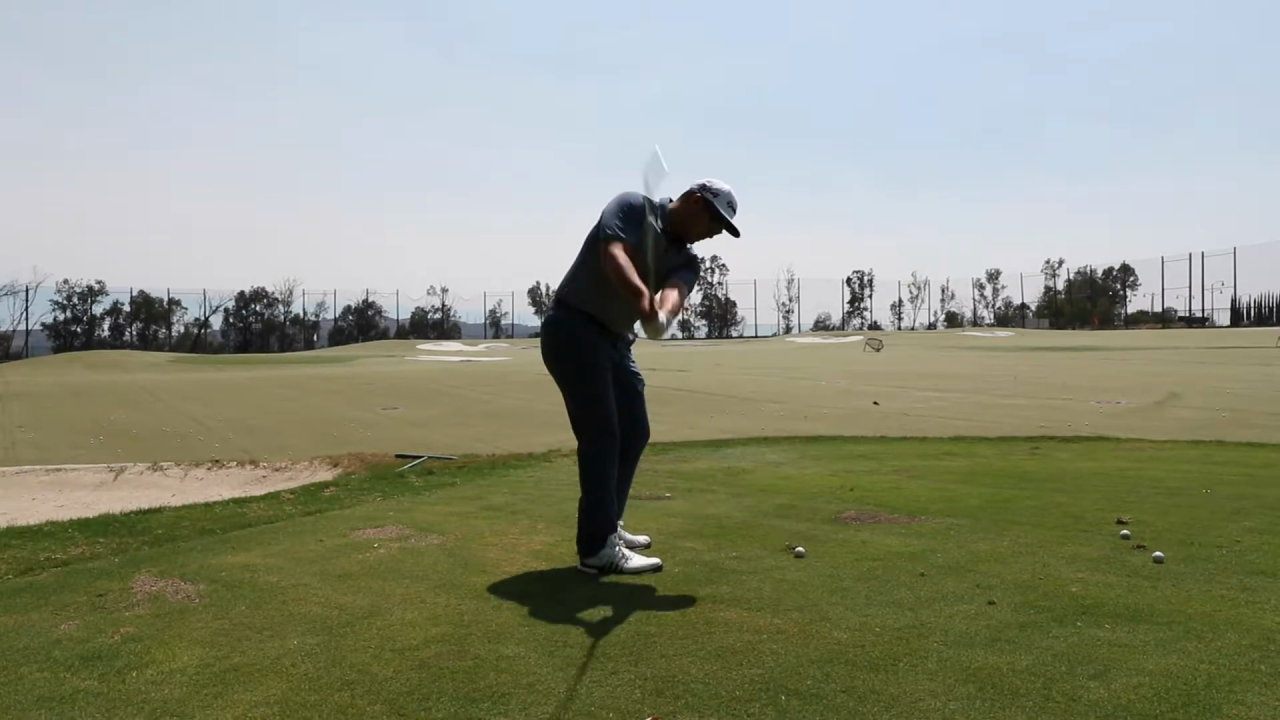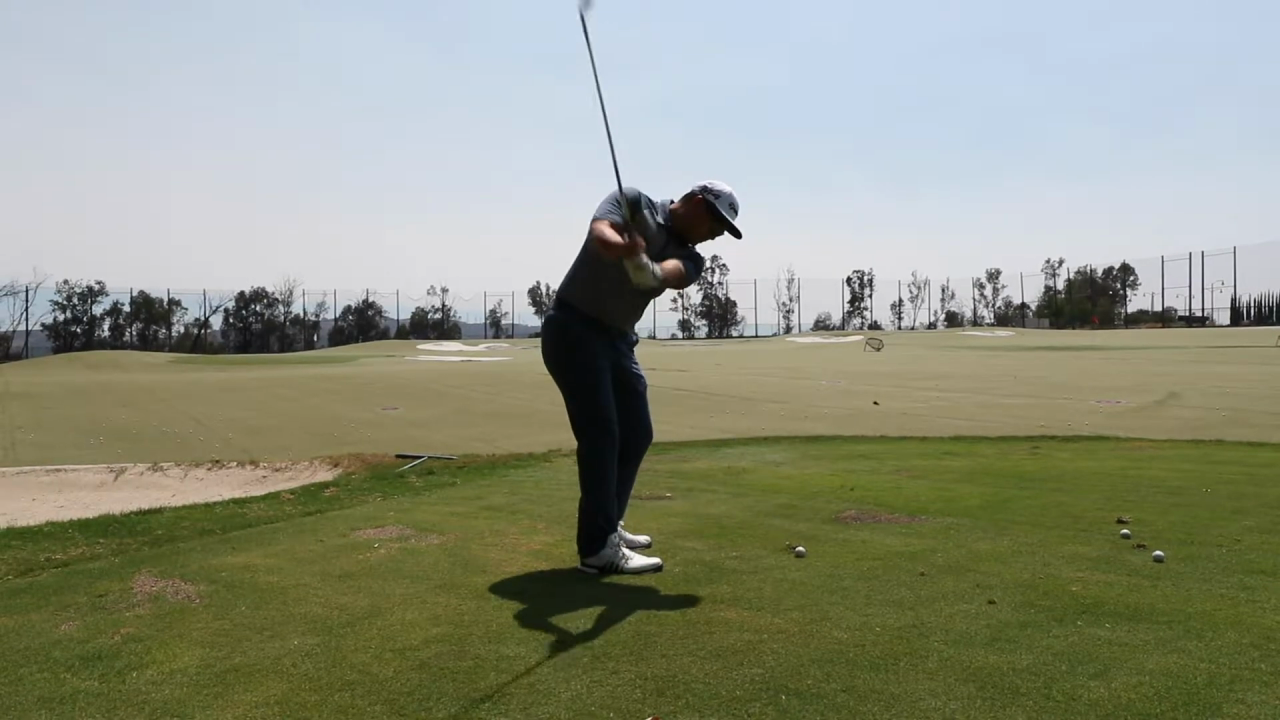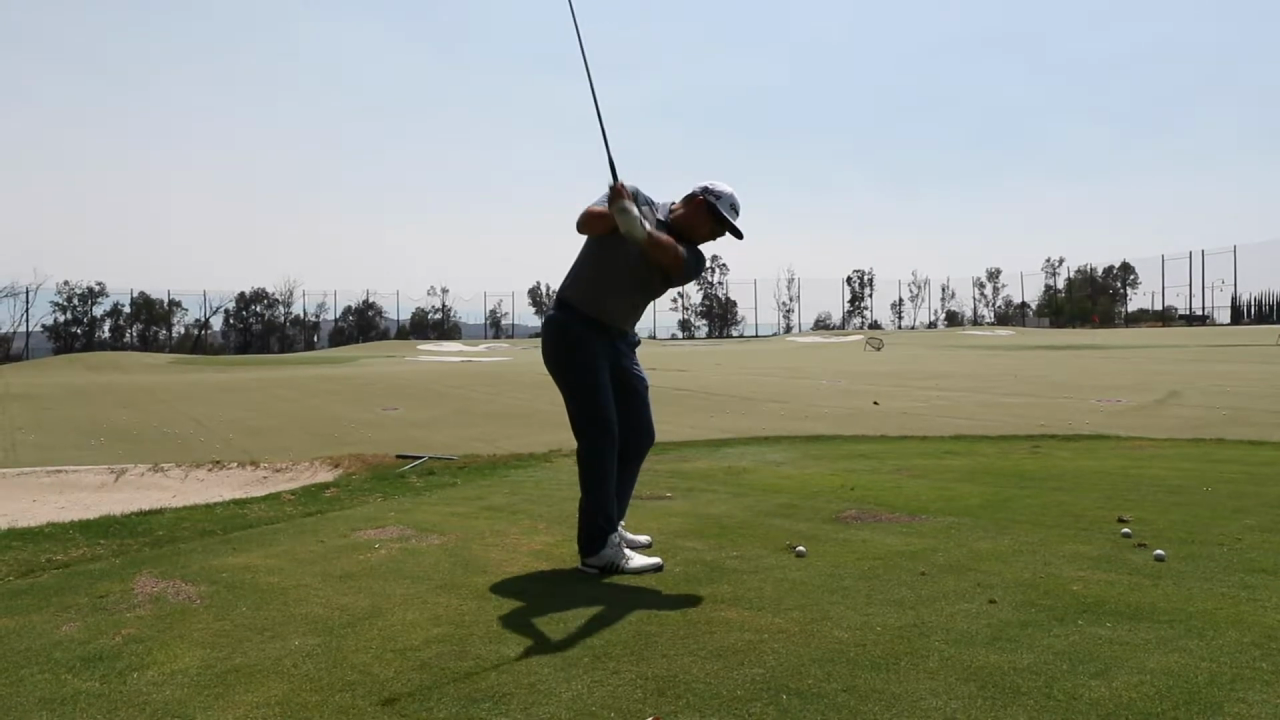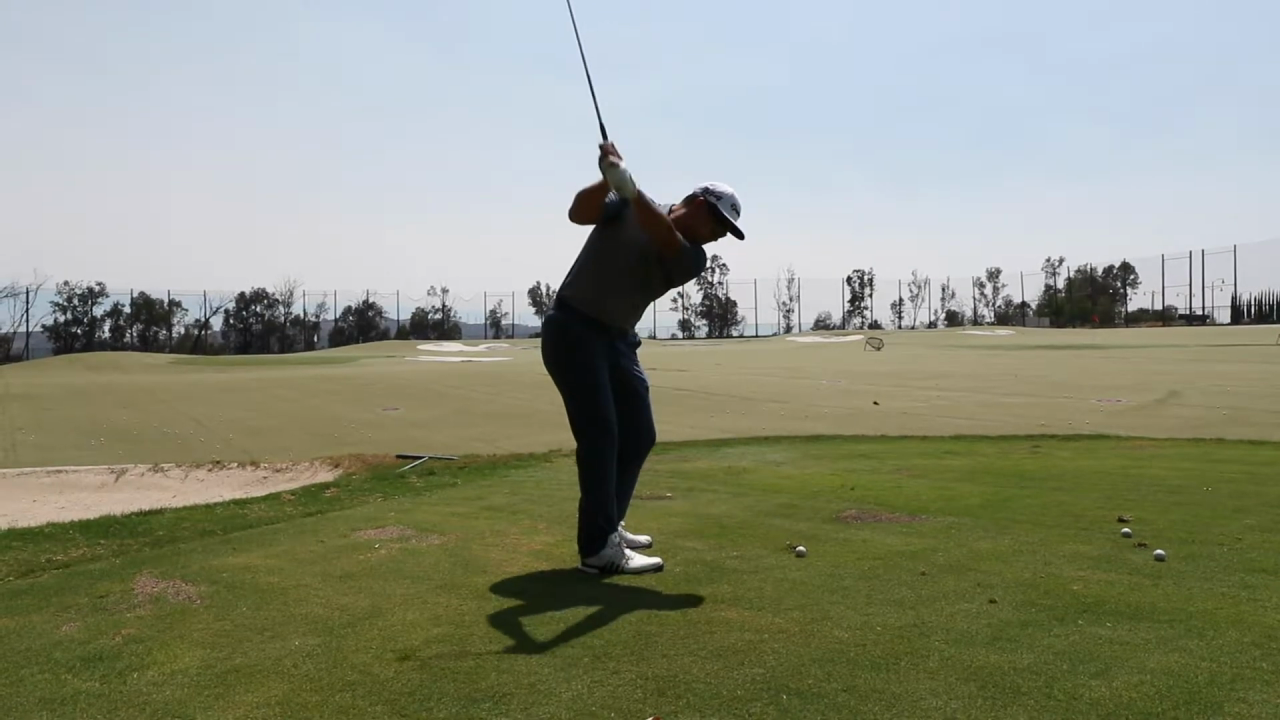
dt=0.2s
person 1, frame 1
left shoulder: (687, 260)
right shoulder: (634, 208)
left elbow: (673, 293)
right elbow: (612, 254)
left wrist: (660, 315)
right wrist: (641, 296)
left hip: (614, 338)
right hip: (572, 329)
left knee: (633, 434)
right knee: (601, 434)
left ankle: (606, 527)
right ankle: (597, 548)
person 1, frame 2
left shoulder: (691, 259)
right shoulder: (633, 204)
left elbow: (671, 273)
right elbow: (596, 235)
left wrist: (649, 270)
right wrist: (625, 249)
left hip: (616, 339)
right hip: (573, 329)
left knee: (636, 435)
right knee: (600, 433)
left ankle: (607, 527)
right ankle: (597, 548)
person 1, frame 3
left shoulder: (692, 260)
right shoulder: (635, 201)
left elbow: (667, 254)
right elbow: (586, 222)
left wrist: (638, 228)
right wrist: (616, 213)
left hip: (617, 339)
right hip: (572, 328)
left knee: (638, 436)
right knee: (600, 434)
left ankle: (608, 528)
right ankle: (598, 548)
person 1, frame 4
left shoulder: (693, 259)
right shoulder: (626, 203)
left elbow: (662, 237)
right elbow: (579, 212)
left wrist: (630, 188)
right wrist: (609, 182)
left hip: (617, 340)
right hip: (572, 328)
left knee: (639, 436)
right knee: (600, 434)
left ankle: (608, 526)
right ankle: (598, 548)
